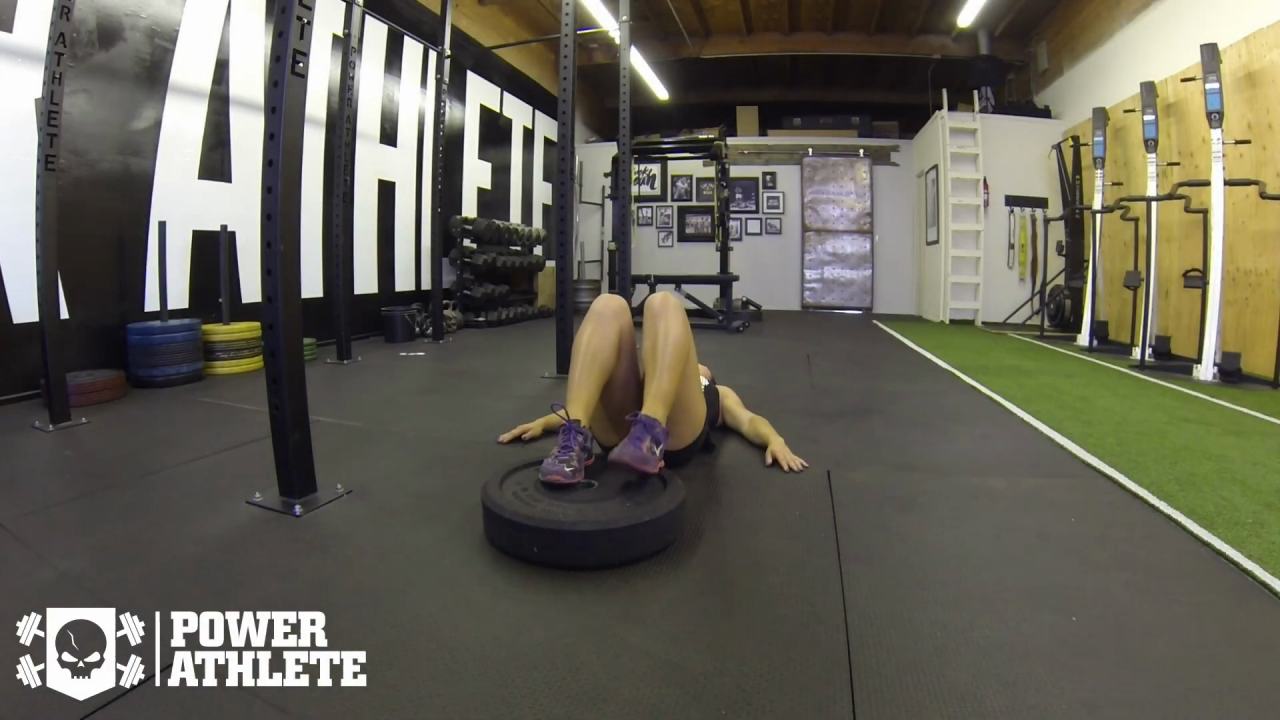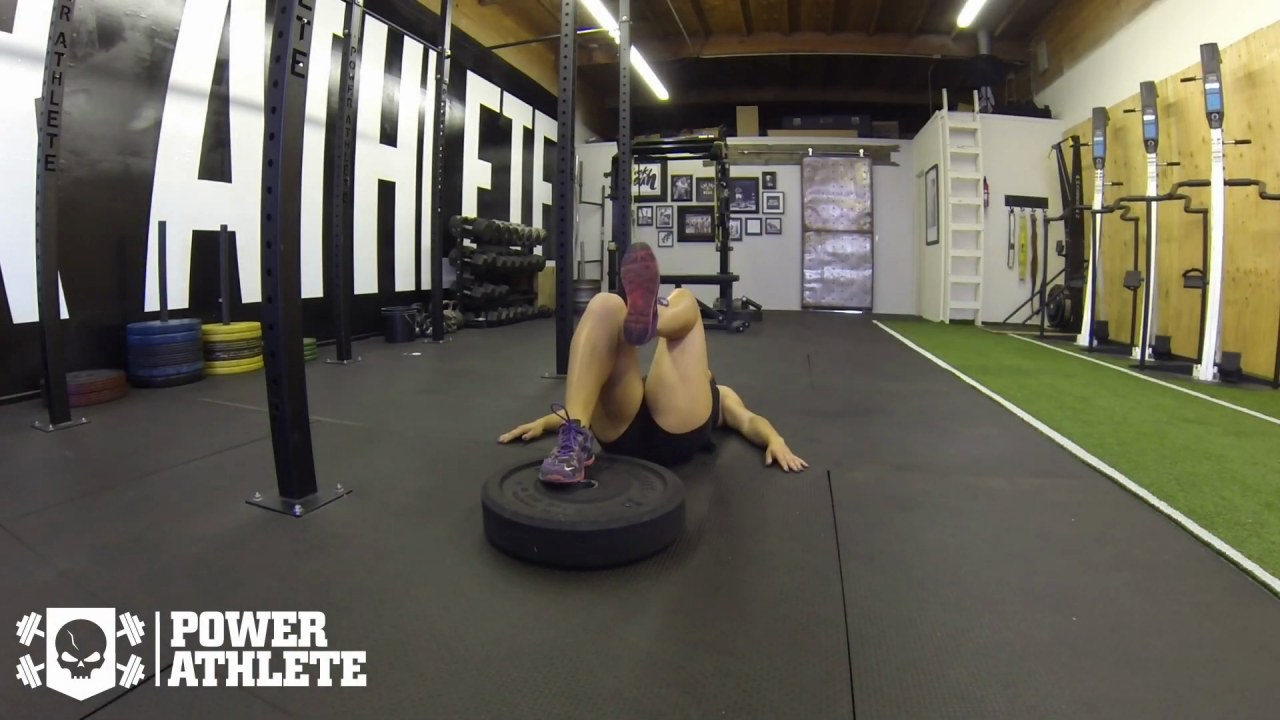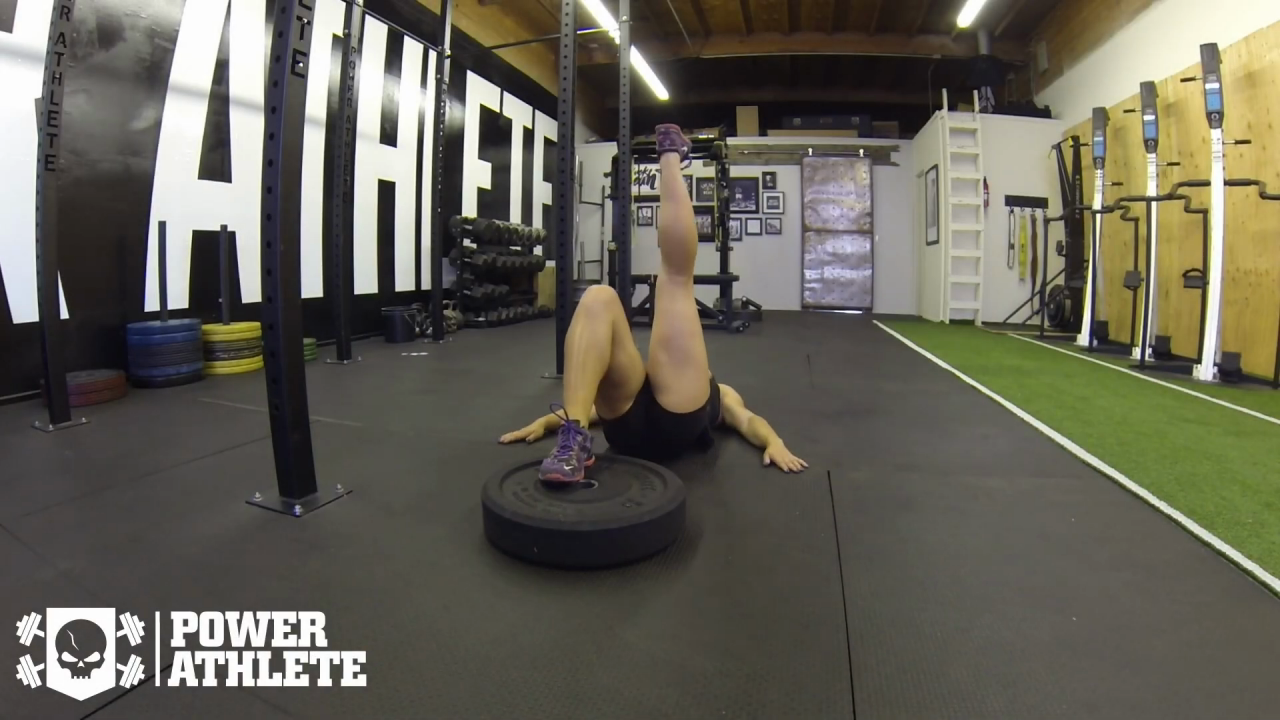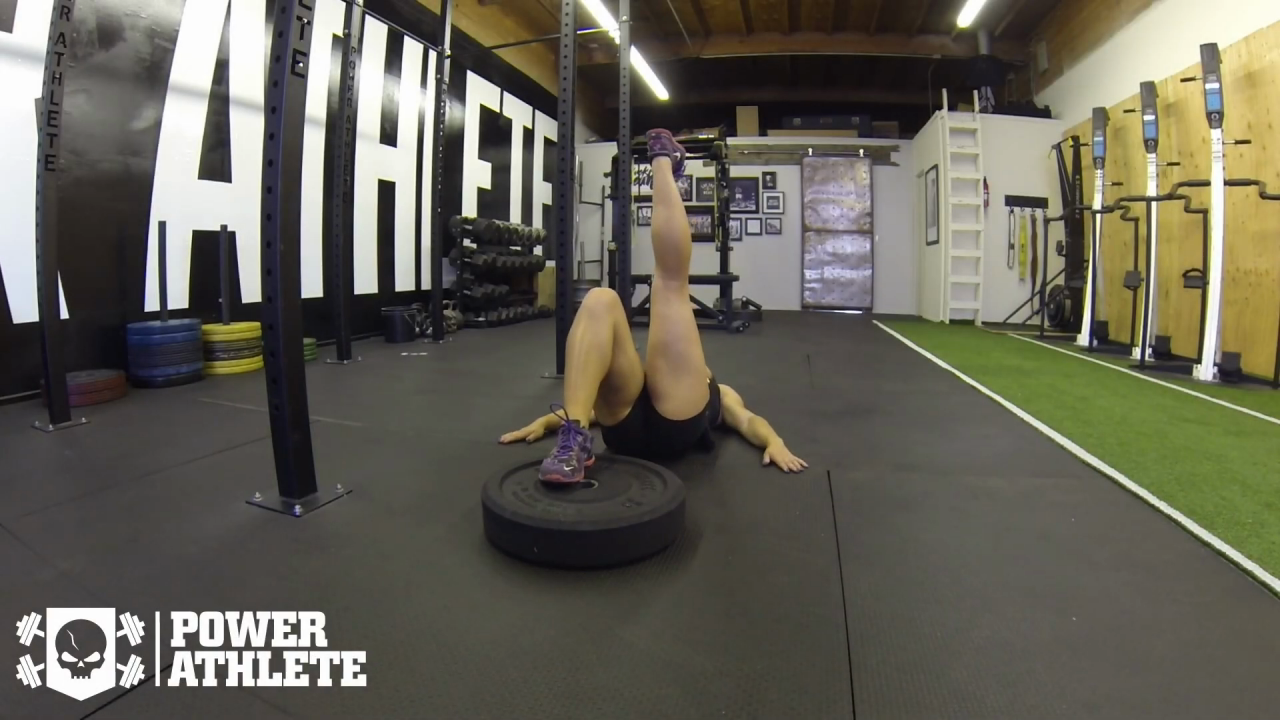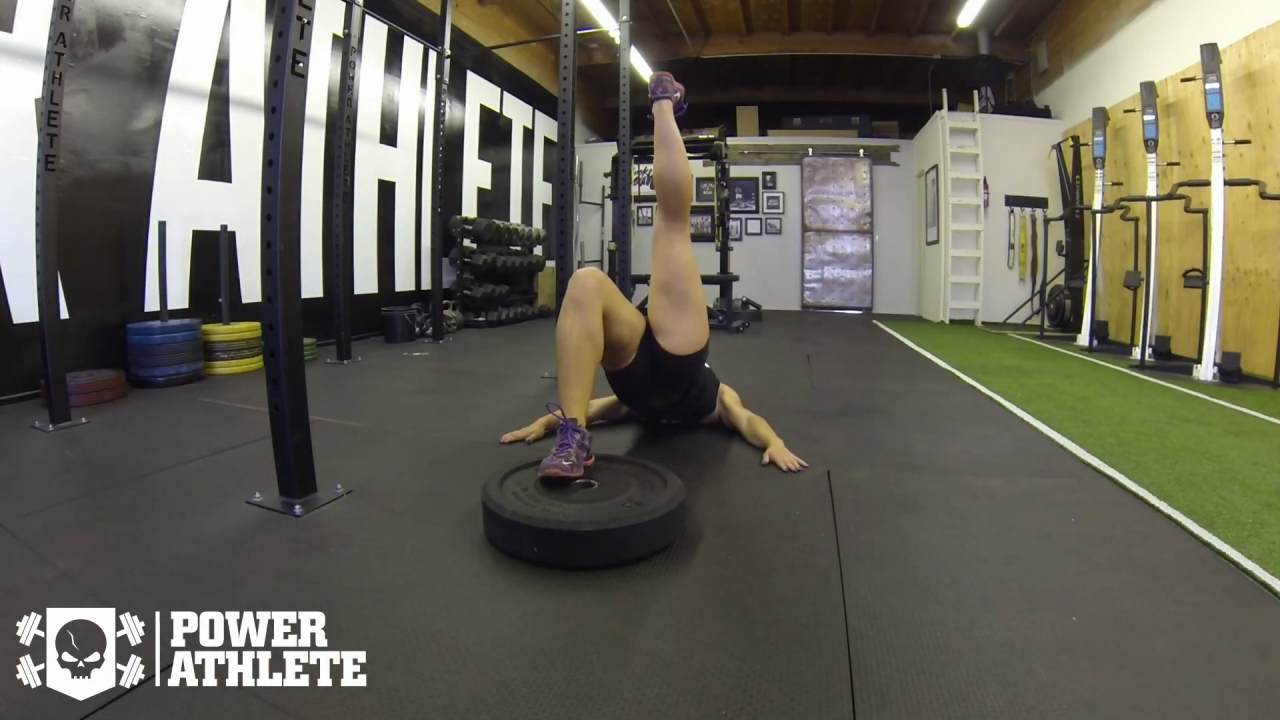
dt=0.7s
person 1, frame 1
left shoulder: (719, 394)
left elbow: (747, 420)
right elbow: (601, 404)
left wrist: (775, 440)
right wrist: (543, 422)
left hip: (676, 435)
right hip: (619, 422)
left knee: (663, 304)
right knee: (609, 306)
left ankle: (650, 430)
right ankle: (575, 438)
person 1, frame 2
left shoulder: (719, 393)
right shoulder: (647, 385)
left elbow: (747, 420)
right elbow: (600, 399)
left wrist: (775, 439)
right wrist: (544, 422)
left hip: (677, 432)
right hip: (623, 429)
left knee: (682, 300)
right knee: (605, 305)
left ankle: (650, 320)
right ankle: (574, 439)
person 1, frame 3
left shoulder: (720, 394)
right shoulder: (634, 381)
left elbow: (747, 420)
right elbow: (596, 402)
left wrist: (774, 443)
right wrist: (544, 421)
left hip: (678, 418)
right hip: (627, 420)
left knee: (676, 278)
right knee: (598, 298)
right ankle: (574, 437)
person 1, frame 4
left shoulder: (720, 393)
right shoulder: (640, 384)
left elbow: (747, 420)
right elbow: (598, 404)
left wrist: (774, 441)
right wrist: (546, 421)
left hip: (675, 424)
right hip: (628, 425)
right knee: (600, 301)
right ankle: (573, 440)
person 1, frame 5
left shoulder: (716, 394)
right elbow: (598, 406)
left wrist: (774, 443)
left hip: (679, 362)
right hip: (639, 373)
right ankle: (572, 437)
